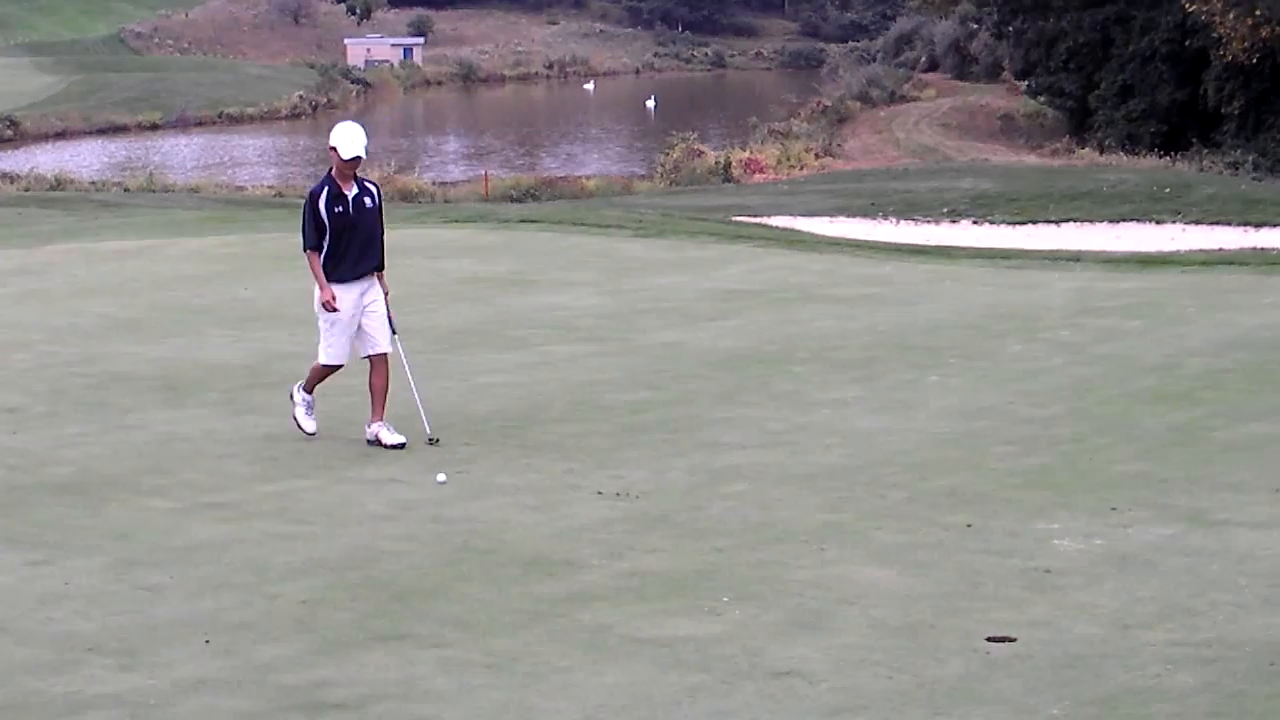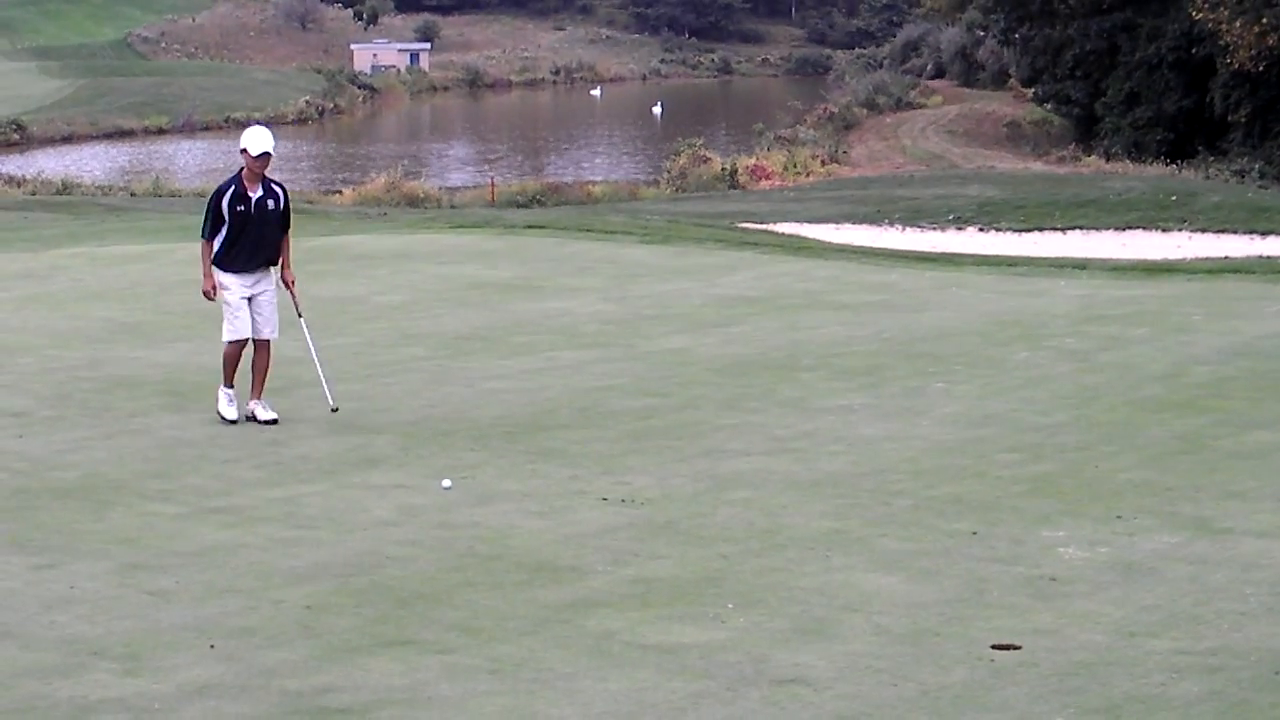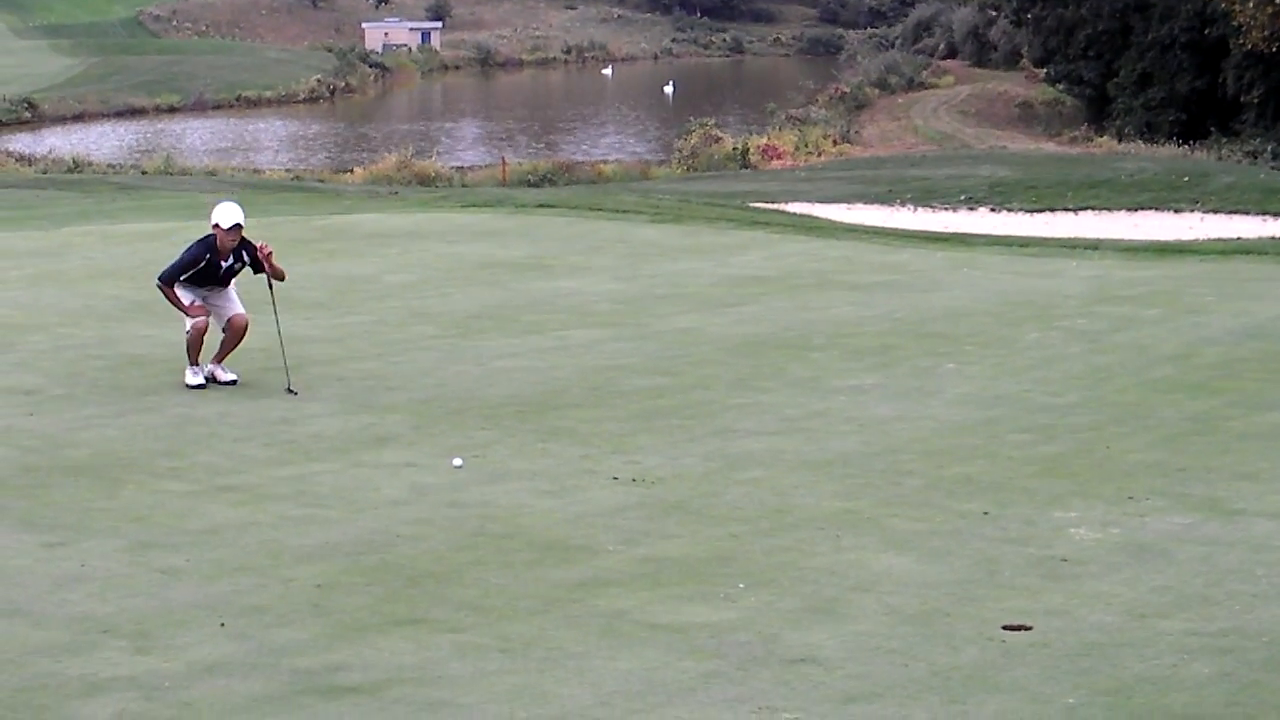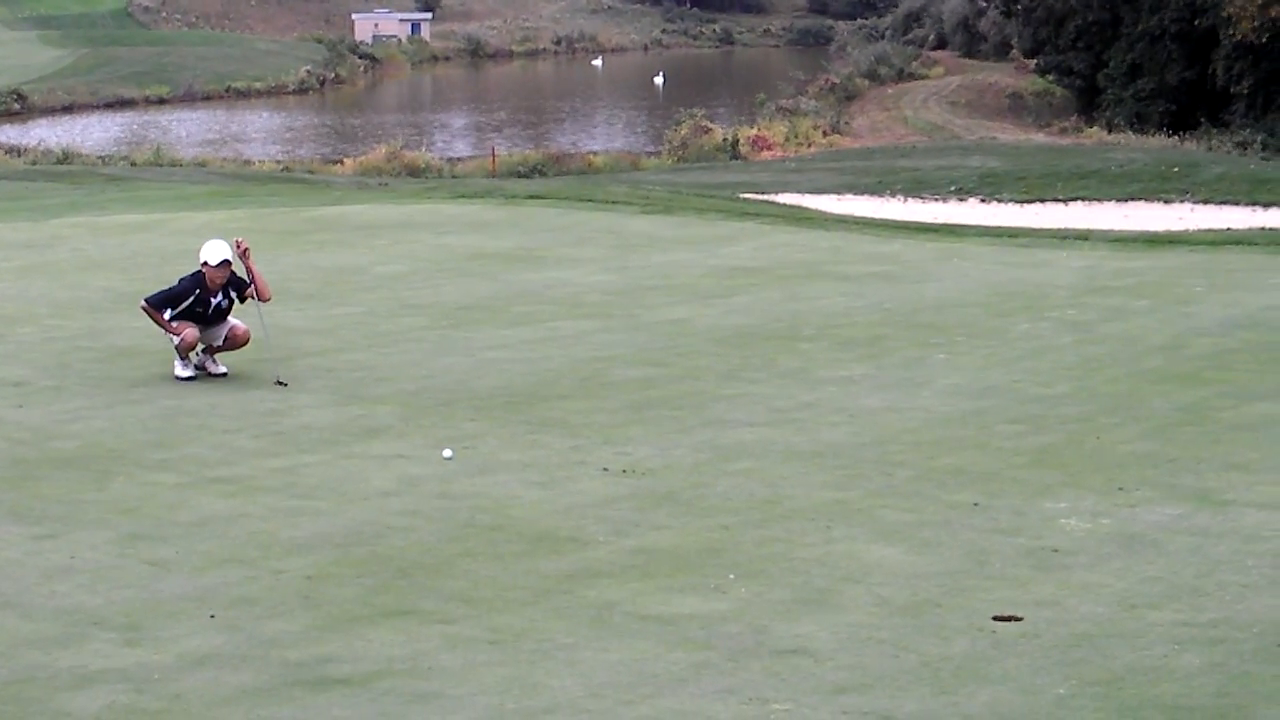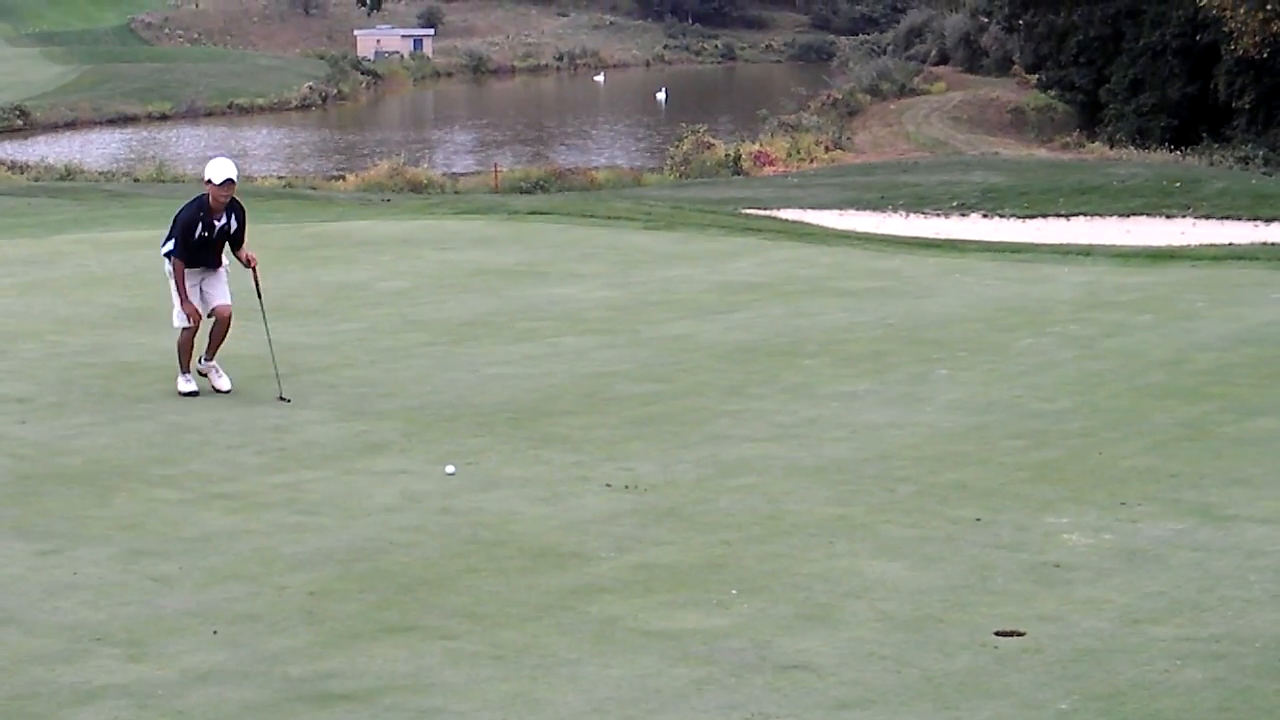
dt=1s
person 1, frame 1
left shoulder: (371, 191)
right shoulder: (319, 196)
right elbow: (312, 248)
left wrist: (381, 278)
right wrist: (323, 288)
left hip: (369, 286)
right hip: (335, 290)
left knee: (380, 355)
right knee: (333, 359)
left ankle: (377, 426)
right ankle: (304, 394)
person 1, frame 2
left shoulder: (277, 192)
right shoulder: (225, 193)
left elbow: (283, 233)
right elbow: (208, 238)
left wrist: (286, 268)
right wrist: (207, 276)
left hip: (264, 276)
right hip: (231, 277)
left knee: (264, 340)
right knee: (237, 338)
left ankle: (256, 402)
right ankle: (227, 391)
person 1, frame 3
left shoulder: (245, 249)
right shoulder: (199, 253)
left elbow: (280, 277)
right elbow: (163, 282)
left wrist: (268, 262)
right wrist: (185, 307)
left hip: (220, 289)
right hip: (190, 289)
left knee: (240, 322)
right knee: (200, 323)
left ankle: (215, 366)
right ankle: (192, 367)
person 1, frame 4
left shoulder: (232, 282)
right shoulder: (190, 287)
left elbow: (265, 296)
right elbow: (146, 305)
left wrist: (248, 263)
right wrist: (171, 329)
left hip: (213, 325)
right hip: (183, 323)
left knee: (242, 335)
right knee: (191, 337)
left ankle: (206, 356)
right ankle: (182, 360)
person 1, frame 5
left shoulder: (236, 211)
right shoulder: (191, 214)
left elbow: (236, 244)
right elbow: (177, 259)
left wrist: (244, 256)
right wrist: (184, 301)
left hip: (213, 266)
right hip: (184, 268)
left knee: (225, 313)
right knee: (189, 323)
left ankle: (207, 362)
right ankle: (184, 375)
